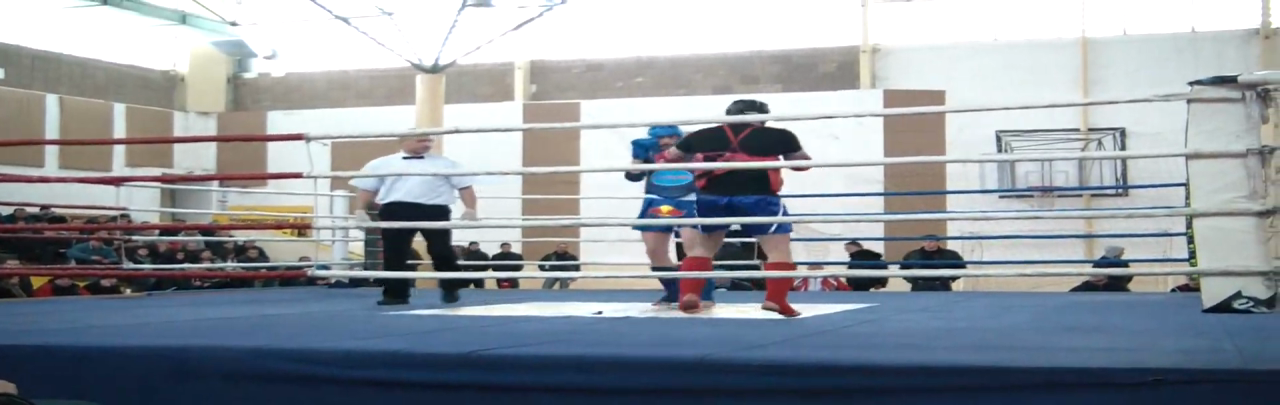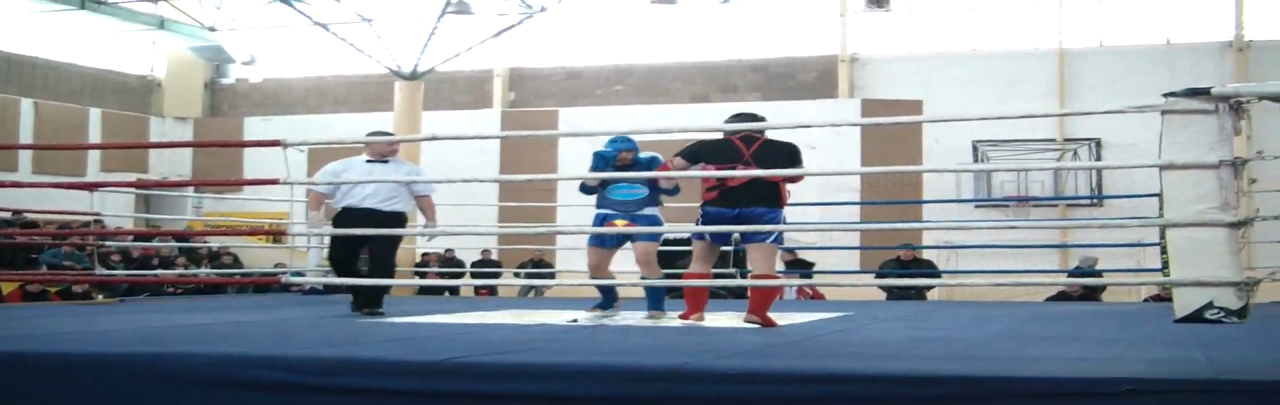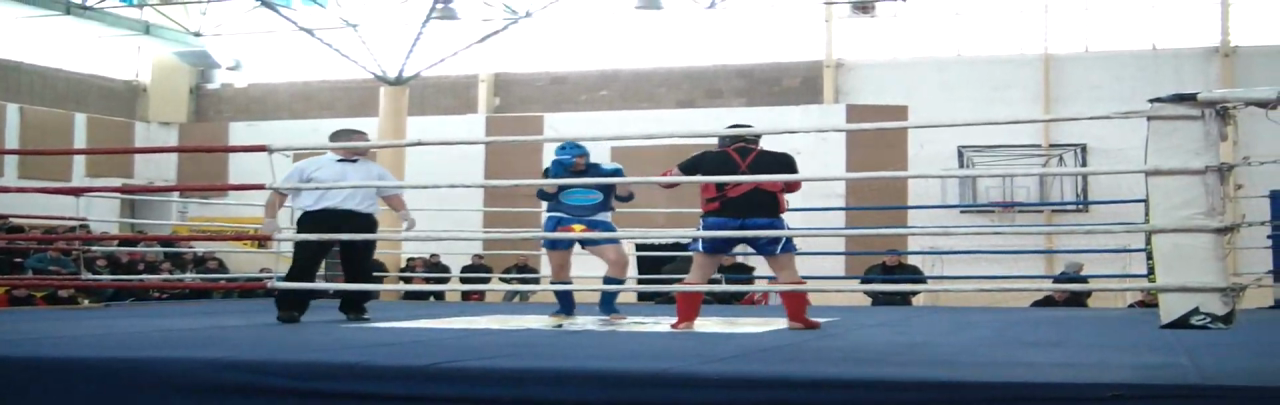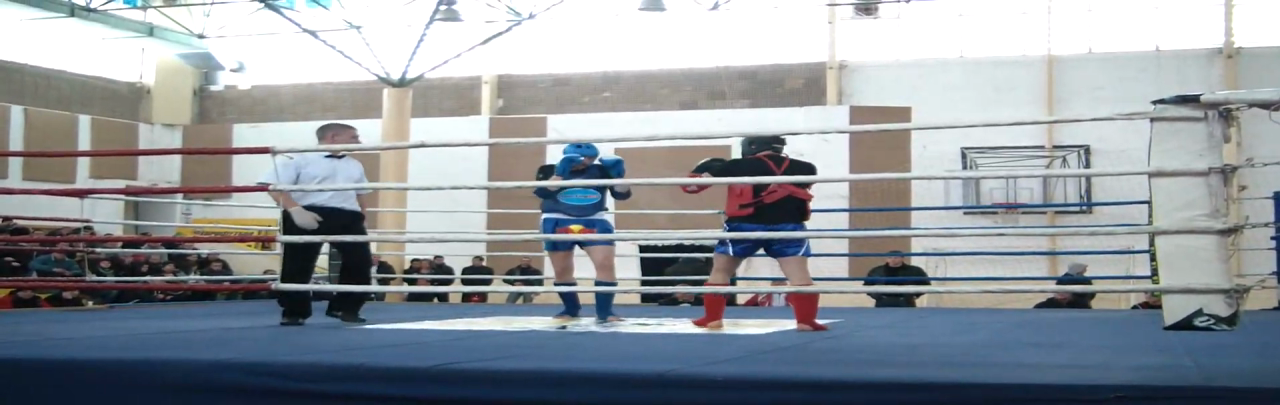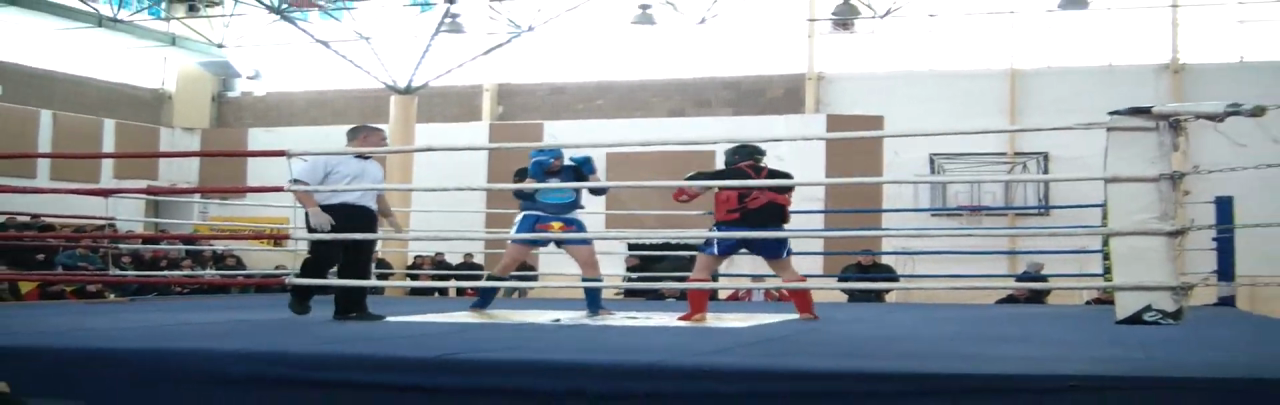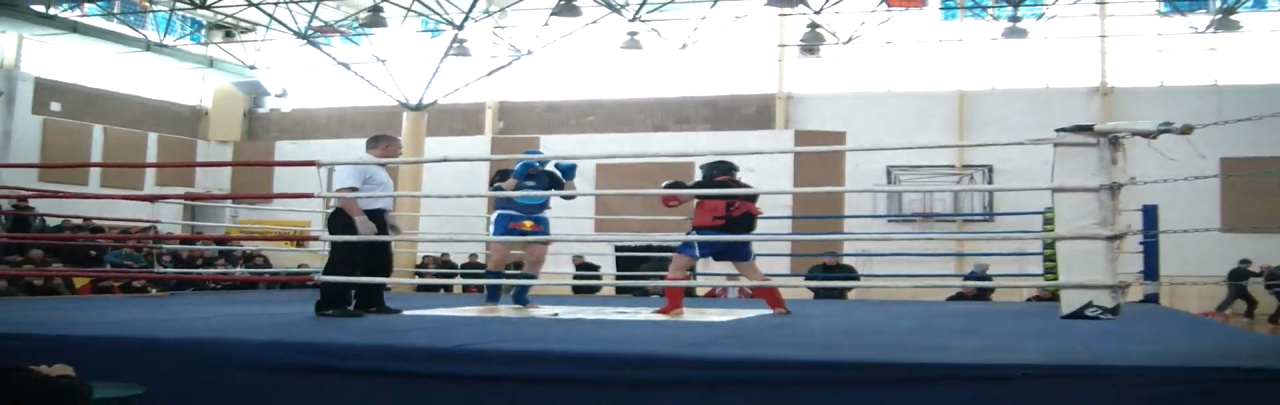
dt=0.4s
person 1, frame 1
left shoulder: (702, 136)
right shoulder: (777, 136)
left elbow: (666, 159)
right elbow: (802, 162)
left hip: (712, 198)
right hip: (758, 198)
left knee: (701, 249)
right knee: (778, 250)
left ankle: (689, 294)
right ankle: (776, 299)
person 1, frame 2
left shoulder: (709, 146)
right shoulder: (785, 149)
left elbow: (668, 170)
right elbow: (795, 176)
left hip: (717, 210)
right hip: (763, 210)
left knee: (701, 263)
right knee: (763, 265)
left ankle: (695, 310)
right ankle: (757, 312)
person 1, frame 3
left shoulder: (707, 159)
right shoulder: (780, 159)
left elbow: (666, 180)
right elbow: (793, 186)
left wrist: (695, 164)
left hip: (718, 220)
right hip: (765, 220)
left knee: (699, 272)
right knee: (786, 271)
left ankle: (685, 319)
right ankle: (797, 318)
person 1, frame 4
left shoulder: (737, 166)
right shoulder: (805, 168)
left elbow: (692, 184)
right elbow: (803, 189)
left wrist: (703, 169)
left hip: (744, 226)
right hip: (788, 226)
left knee: (720, 273)
right knee: (799, 276)
left ankle: (713, 318)
right ankle: (806, 320)
person 1, frame 5
left shoulder: (724, 175)
right shoulder: (782, 177)
left elbow: (682, 194)
right elbow: (786, 193)
left wrist: (692, 180)
left hip: (731, 229)
right hip: (770, 229)
left knee: (701, 270)
right knee: (787, 272)
left ankle: (697, 311)
right ankle: (806, 311)
person 1, frame 6
left shoulder: (708, 186)
right shoulder: (748, 191)
left elbow: (671, 199)
left wrist: (669, 189)
left hip: (708, 233)
right hip: (739, 235)
left knee: (676, 269)
right knee: (753, 273)
left ankle: (673, 306)
right ankle: (778, 306)
person 2, frame 1
left shoulder: (445, 163)
right shoulder: (381, 164)
left elbow: (464, 186)
right elbow: (366, 189)
left wrist: (470, 209)
right wrist: (361, 211)
left hip: (434, 211)
right hip: (396, 211)
left knee: (441, 251)
right knee: (395, 255)
left ankle: (450, 288)
right ankle: (396, 294)
person 2, frame 2
left shoulder: (408, 169)
right shoulder: (341, 166)
left elbow: (423, 195)
right elbow: (319, 191)
left wrist: (430, 221)
right wrist: (315, 213)
left hip: (389, 218)
right hip: (350, 216)
left knee: (382, 261)
right knee: (342, 260)
left ankle: (371, 303)
right ankle: (361, 297)
person 2, frame 3
left shoulder: (374, 169)
right shoulder: (308, 165)
left elbow: (390, 192)
right elbow: (280, 191)
left wrist: (402, 212)
right wrist: (270, 218)
left hip: (360, 221)
right hip: (318, 218)
left knee: (359, 267)
right knee: (304, 264)
left ankle: (355, 308)
right ankle: (290, 308)
person 2, frame 4
left shoulder: (354, 165)
right shoulder: (296, 159)
left elbow: (362, 194)
right elbow: (275, 187)
left wrist: (362, 218)
right wrist: (296, 210)
left hip: (347, 217)
right hip: (306, 218)
left knee: (360, 260)
right knee: (298, 266)
left ankle: (345, 307)
right ankle: (294, 312)
person 2, frame 5
left shoulder: (375, 167)
right shoulder: (326, 158)
left elbow: (378, 195)
right elbow: (300, 183)
left wrist: (390, 217)
right wrist: (313, 211)
left hip: (364, 218)
right hip: (329, 217)
left knee: (359, 265)
right knee: (323, 258)
left ankle: (351, 308)
right ankle: (300, 296)
person 2, frame 6
left shoulder: (379, 170)
right shoulder: (356, 165)
right elbow: (345, 192)
left wrist: (387, 221)
right wrist: (360, 219)
left hip: (374, 222)
right hip: (352, 222)
left knee: (379, 264)
right knee: (345, 263)
left ankle: (370, 303)
right ankle: (330, 305)
person 3, frame 1
right shoulder: (650, 154)
right elbow: (633, 176)
right wrist: (638, 154)
left hip: (691, 204)
right hip: (656, 206)
right knee: (655, 252)
left ankle: (705, 294)
right ankle: (674, 293)
person 3, frame 2
left shoulder: (650, 165)
right shoulder: (603, 167)
left elbow: (671, 189)
right elbow: (587, 188)
left wrist: (659, 168)
right wrist: (597, 166)
left hip: (645, 218)
right hip: (609, 219)
left knee: (645, 259)
right knee: (595, 265)
left ankle: (656, 305)
right ankle: (610, 300)
person 3, frame 3
left shoulder: (602, 171)
right shoulder: (554, 171)
left elbow: (625, 196)
right elbow: (544, 195)
left wrist: (619, 177)
right wrist: (555, 173)
left hip: (596, 223)
right hip: (560, 223)
left knee: (619, 260)
right knee: (559, 270)
left ankle: (607, 305)
right ankle: (566, 308)
person 3, frame 4
left shoulder: (601, 171)
right shoulder: (548, 170)
left elbow: (622, 194)
right elbow: (543, 192)
left wrist: (618, 173)
right wrist: (561, 171)
left hip: (595, 223)
right hip: (558, 223)
left knee: (605, 264)
right knee: (562, 270)
left ankle: (605, 311)
right ankle: (571, 308)
person 3, frame 5
left shoulder: (575, 171)
right shoulder: (524, 172)
left elbow: (600, 190)
right elbow: (521, 194)
left wrist: (590, 171)
right wrist: (534, 174)
left hip: (568, 222)
right hip: (533, 220)
left knee: (590, 262)
right knee: (509, 262)
left ankle: (595, 306)
right ankle: (483, 300)
person 3, frame 6
left shoulder: (549, 176)
right shoulder: (504, 174)
left elbow: (569, 195)
right elbow: (499, 192)
left wrist: (570, 177)
right wrist: (517, 175)
left hip: (536, 221)
right hip: (507, 219)
left knee: (536, 260)
right knee: (498, 259)
left ankle: (520, 296)
right ankle: (492, 298)
